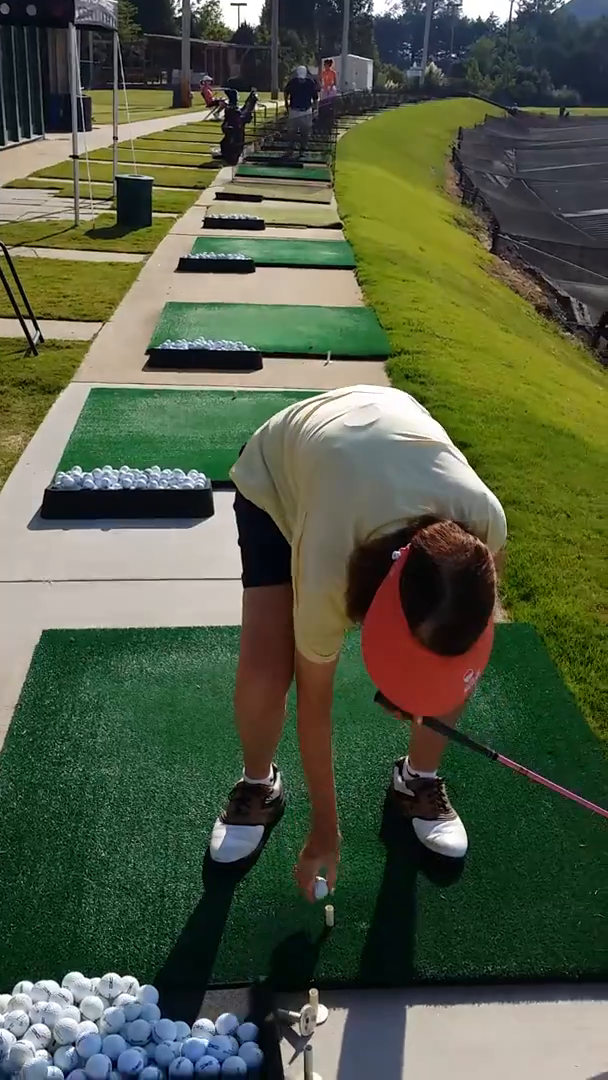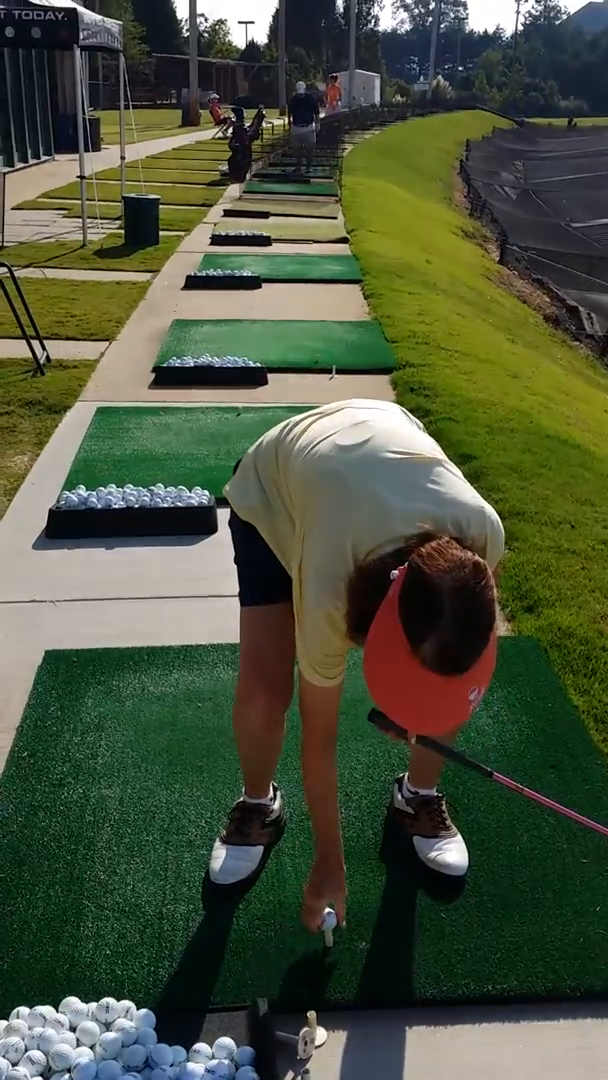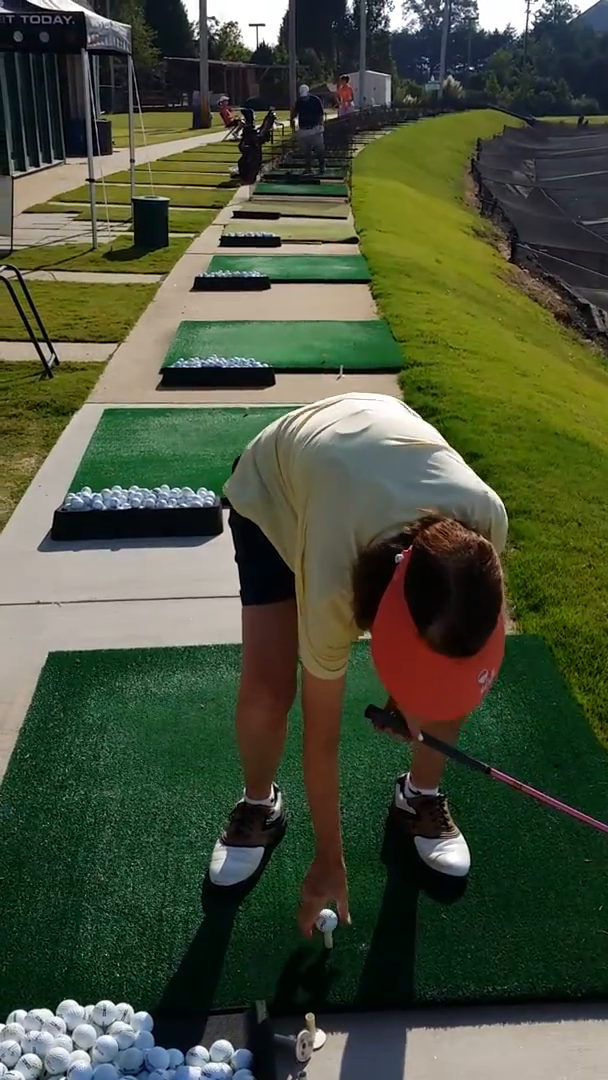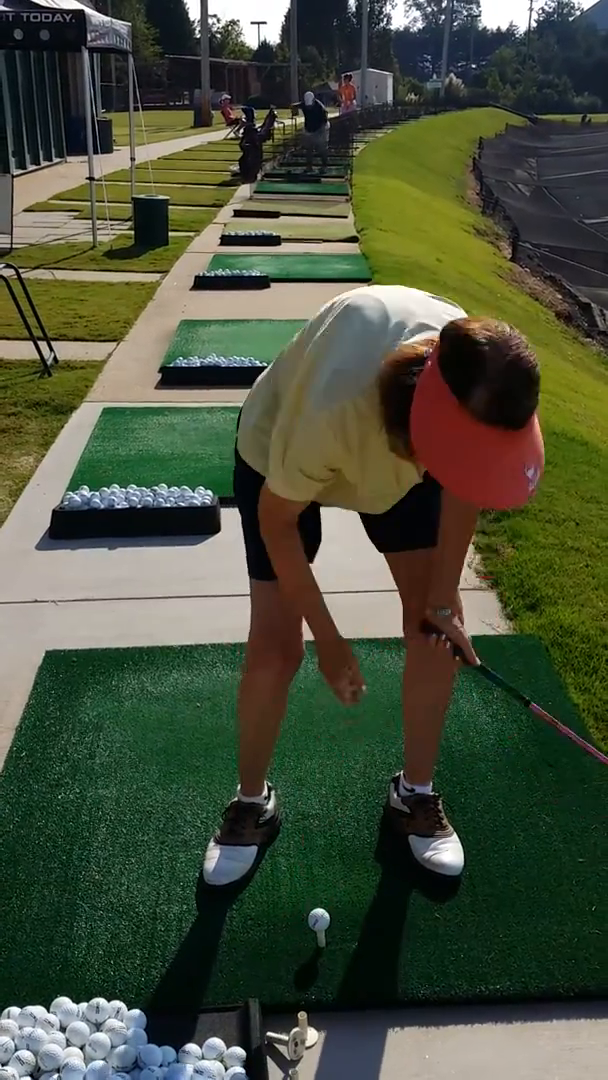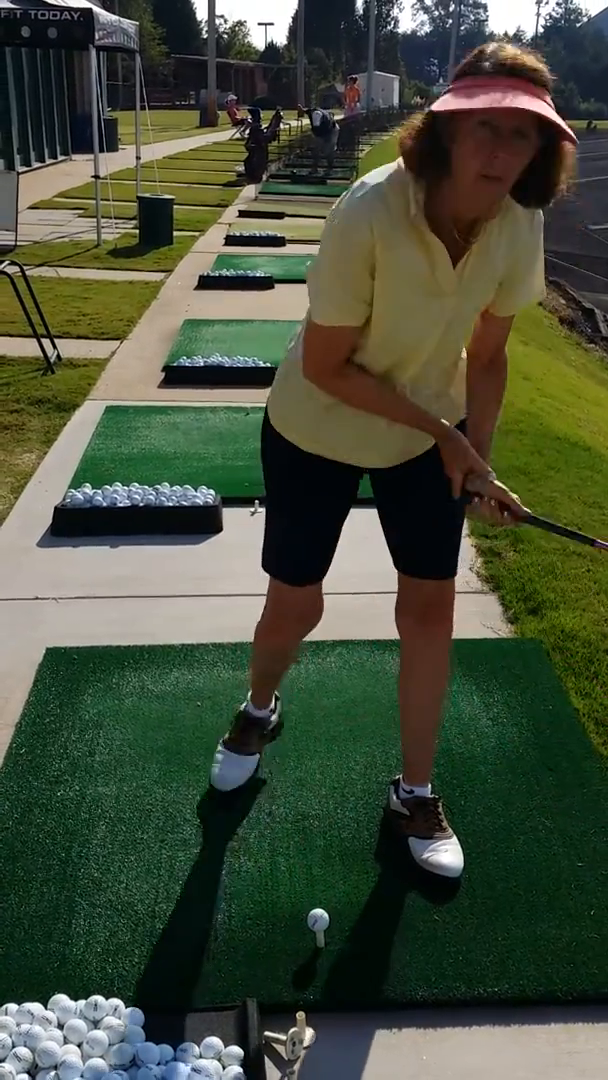
dt=0.5s
person 1, frame 1
left shoulder: (484, 518)
right shoulder: (327, 573)
right elbow: (313, 707)
left wrist: (421, 659)
right wrist: (324, 830)
right hip: (276, 470)
left knee: (452, 653)
right knee: (264, 667)
left ankle: (420, 780)
right ankle: (258, 787)
person 1, frame 2
left shoulder: (482, 530)
right shoulder: (329, 595)
right elbow: (319, 737)
left wrist: (422, 683)
right wrist: (329, 862)
right hip: (272, 487)
left knee: (448, 669)
right knee: (262, 689)
left ankle: (419, 797)
right ankle: (258, 806)
person 1, frame 3
left shoulder: (485, 518)
right shoulder: (334, 585)
right elbow: (322, 732)
left wrist: (412, 685)
right wrist: (329, 859)
right hip: (273, 489)
left knee: (453, 667)
right knee: (266, 689)
left ankle: (421, 797)
right ankle: (259, 806)
person 1, frame 4
left shoulder: (488, 399)
right shoulder: (334, 405)
left elbow: (461, 488)
right elbow: (277, 522)
left wrist: (443, 600)
right wrist: (329, 641)
left hip: (395, 453)
right hip: (278, 449)
left knee: (435, 622)
right knee: (274, 641)
left ankle: (414, 794)
right ankle: (253, 802)
person 1, frame 5
left shoulder: (519, 225)
right shoulder: (369, 213)
left elbow: (486, 358)
right elbow: (324, 366)
left wrist: (478, 462)
right wrist: (441, 434)
left hip: (432, 430)
right hip: (315, 432)
left knee: (429, 612)
right knee: (295, 605)
left ankle: (415, 793)
right ankle: (258, 711)
